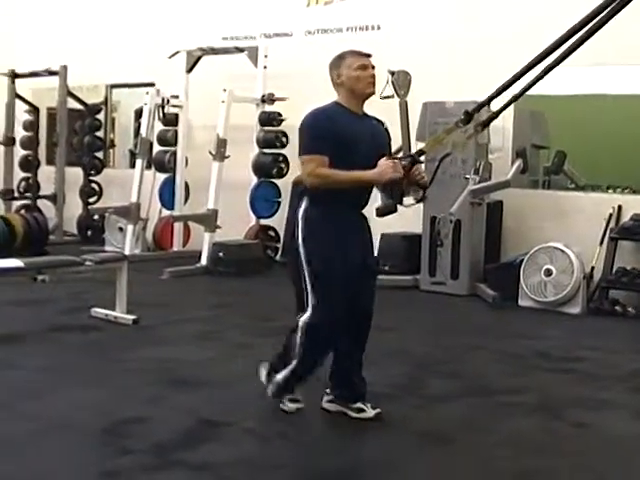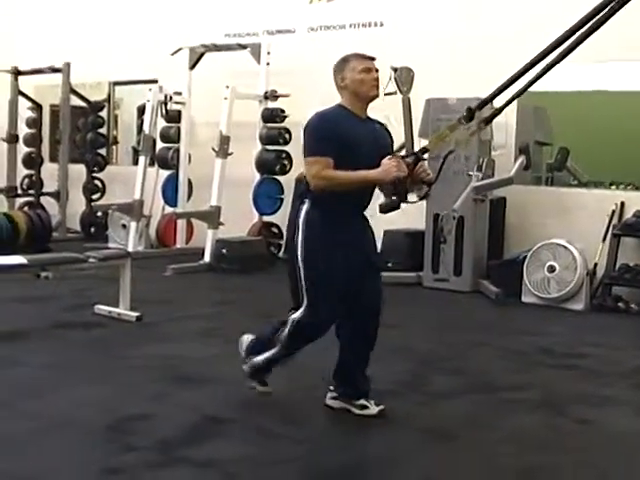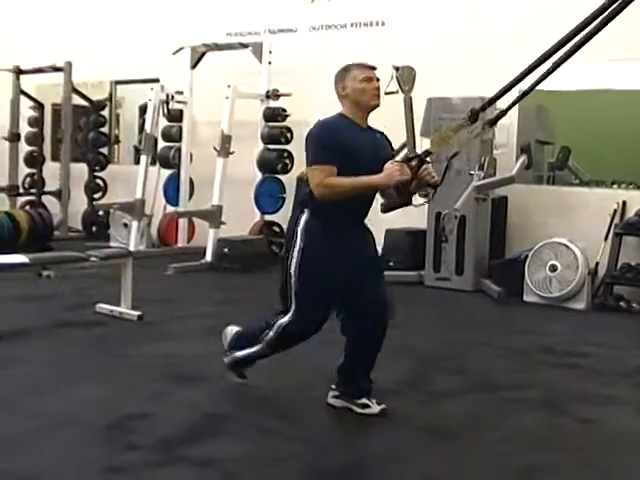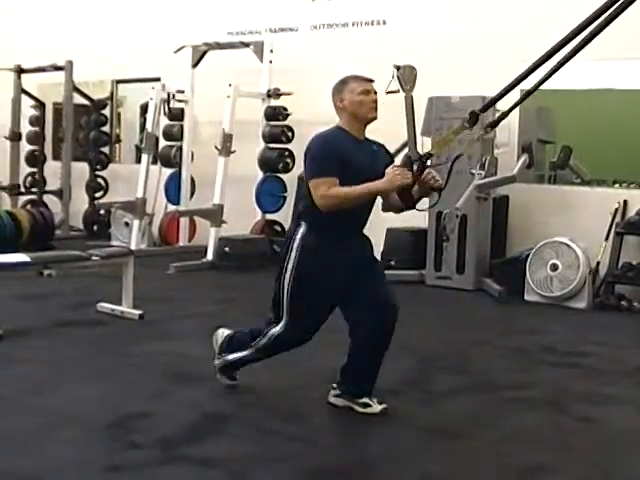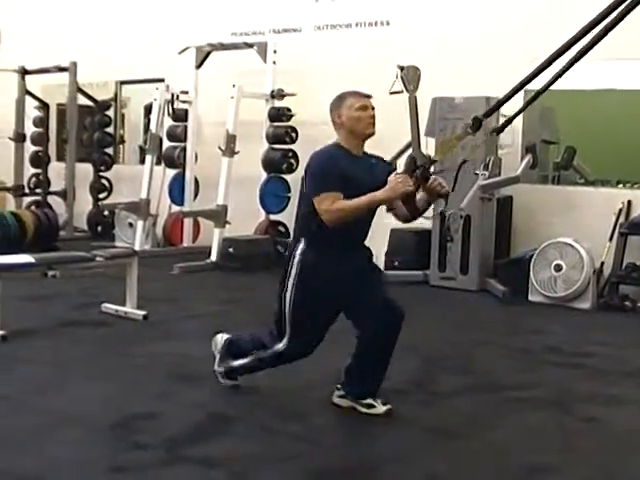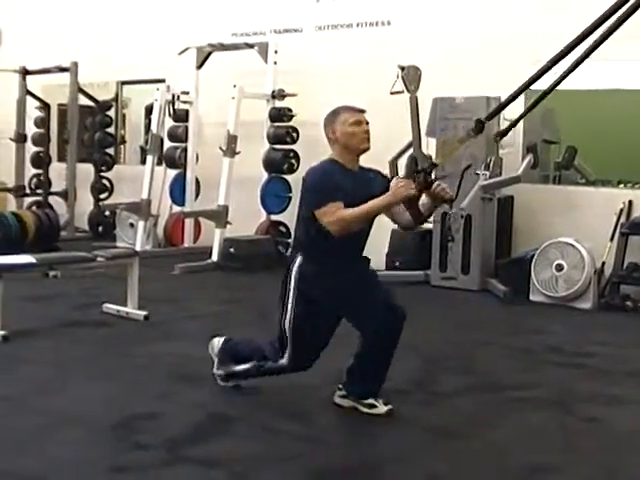
dt=0.1s
person 1, frame 1
left shoulder: (377, 129)
right shoulder: (322, 120)
left elbow: (387, 178)
right elbow: (312, 176)
left wrist: (409, 177)
right wrist: (373, 175)
left hip: (354, 224)
right hip: (318, 223)
left knee: (358, 312)
right knee: (325, 312)
left ankle: (344, 393)
right ankle: (279, 376)
person 1, frame 2
left shoulder: (380, 132)
right shoulder: (325, 123)
left elbow: (386, 179)
right elbow: (317, 178)
left wrist: (411, 177)
right wrist: (376, 174)
left hip: (356, 225)
right hip: (319, 225)
left knee: (365, 311)
right knee: (317, 312)
left ankle: (348, 390)
right ankle: (256, 353)
person 1, frame 3
left shoulder: (380, 141)
right shoulder: (327, 132)
left elbow: (392, 193)
right elbow: (322, 187)
left wrist: (417, 181)
right wrist: (380, 179)
left hip: (355, 235)
right hip: (316, 234)
left knee: (374, 313)
right knee: (302, 318)
left ankle: (350, 390)
right ankle: (238, 345)
person 1, frame 4
left shoulder: (378, 152)
right shoulder: (325, 145)
left elbow: (396, 204)
right elbow: (325, 199)
left wrist: (420, 189)
right wrist: (381, 185)
left hip: (353, 245)
right hip: (313, 246)
left knee: (381, 314)
right knee: (295, 326)
left ankle: (353, 389)
right ankle: (230, 346)
person 1, frame 5
left shoulder: (378, 166)
right shoulder: (324, 162)
left elbow: (405, 213)
right elbow: (331, 214)
left wrist: (427, 195)
right wrist: (386, 192)
left hip: (353, 258)
right hip: (313, 260)
left knee: (387, 318)
right knee: (293, 342)
left ankle: (356, 391)
right ankle: (228, 348)
person 1, frame 6
left shoulder: (375, 179)
right shoulder: (321, 177)
left elbow: (407, 220)
right elbow: (336, 224)
left wrist: (431, 202)
right wrist: (388, 199)
left hip: (352, 270)
right hip: (312, 274)
left knee: (389, 319)
right knee: (295, 355)
left ankle: (358, 391)
right ankle: (227, 351)
